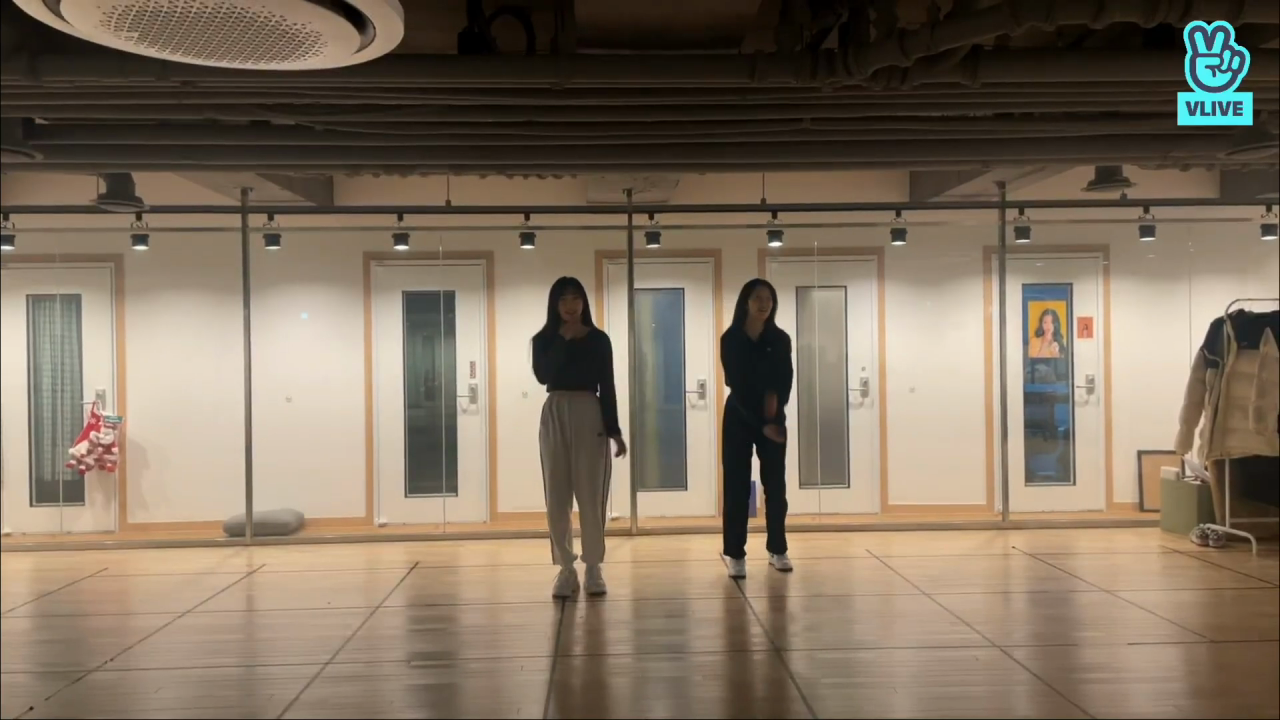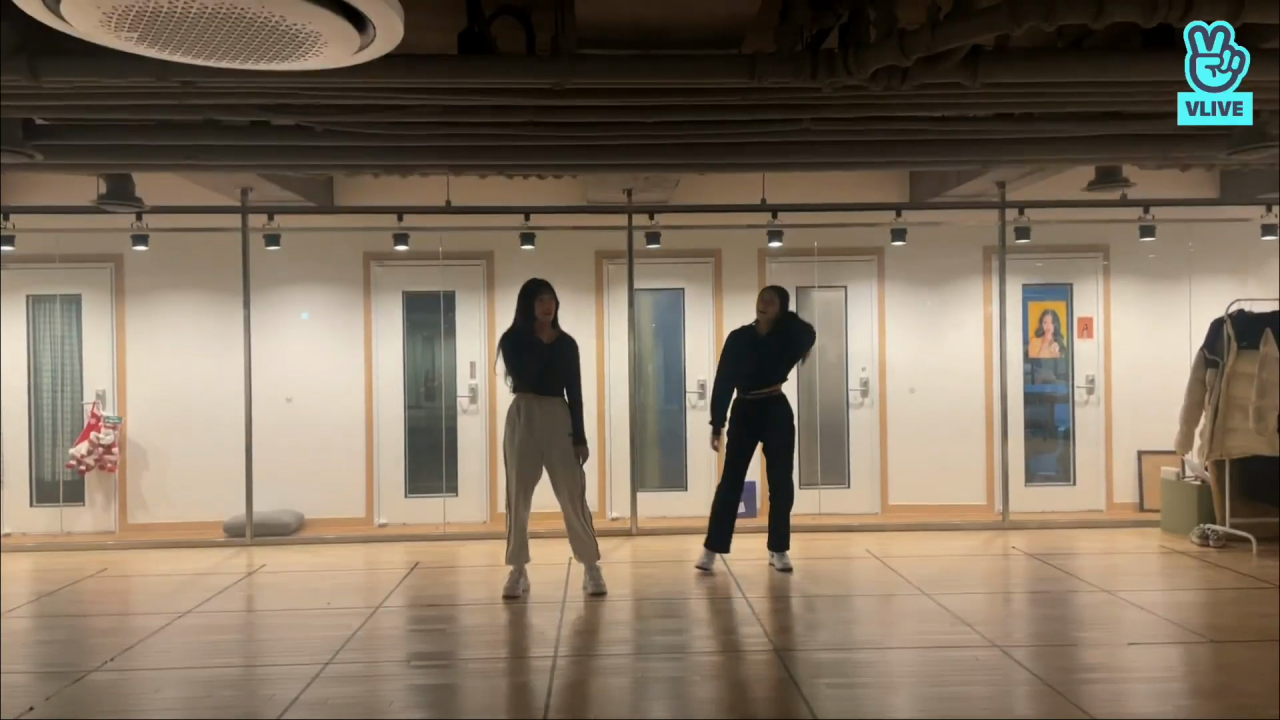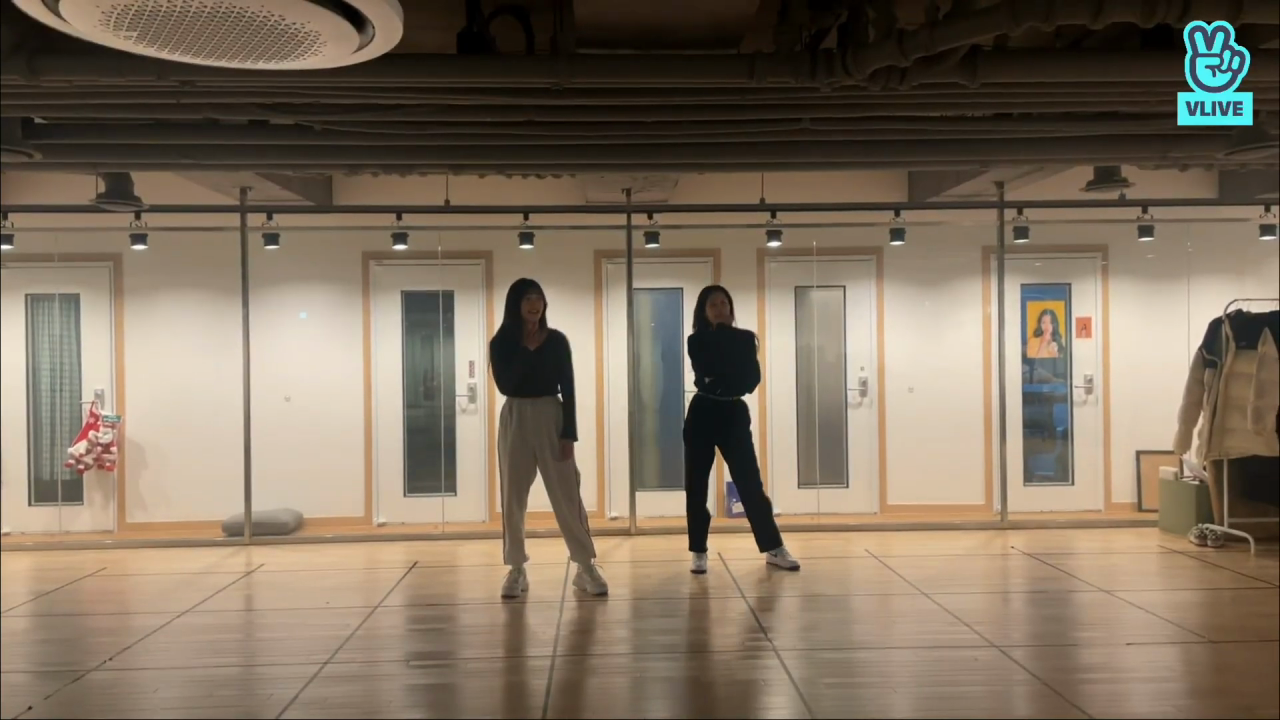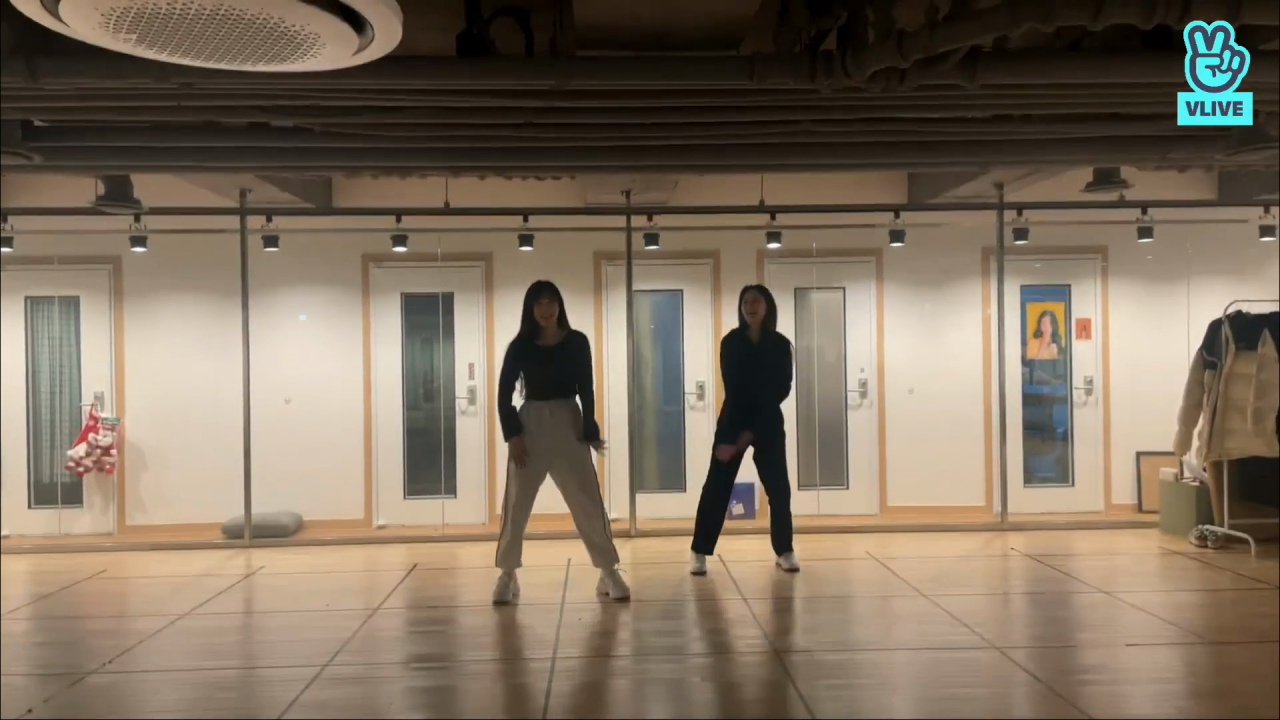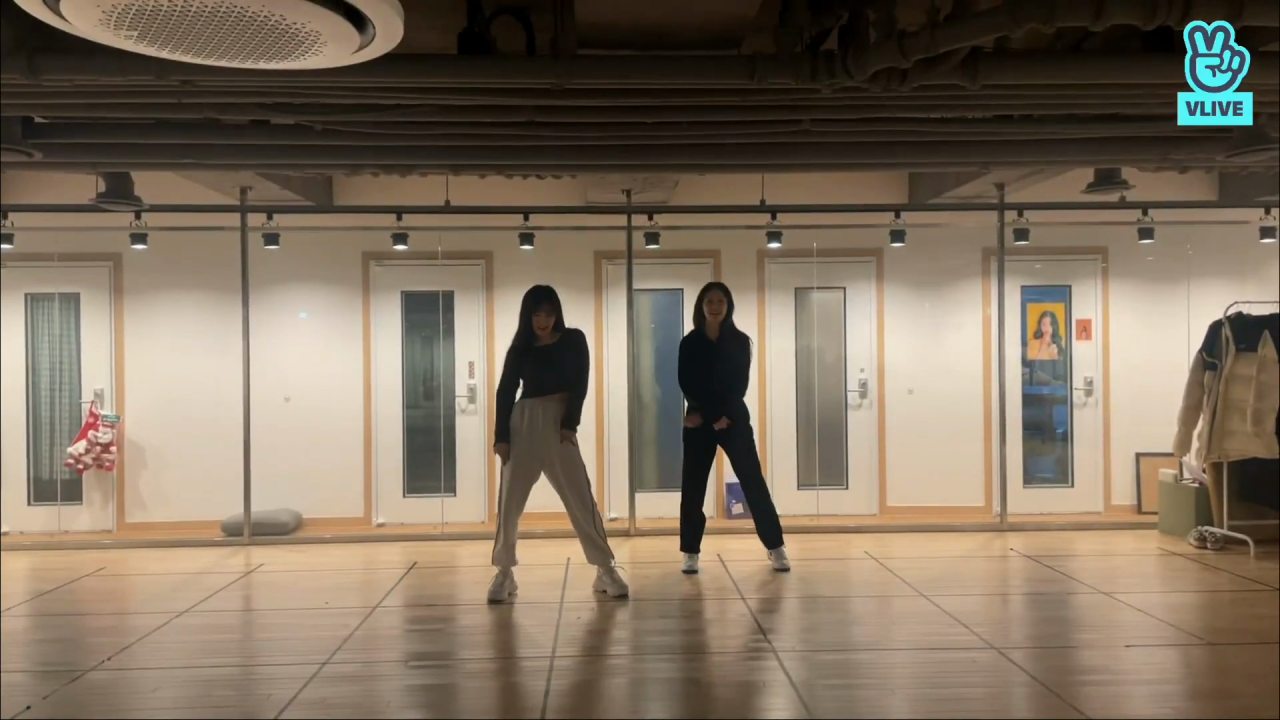
dt=1s
person 1, frame 1
left shoulder: (599, 339)
right shoulder: (545, 339)
left elbow: (607, 386)
right elbow: (542, 375)
left wrist: (614, 429)
right wrist: (563, 339)
left hip: (590, 414)
right hip: (555, 415)
left knee: (592, 495)
right knee: (557, 496)
left ankle: (593, 567)
right ankle: (565, 568)
person 1, frame 2
left shoulder: (567, 343)
right shoulder: (513, 340)
left elbow: (575, 392)
right elbow: (521, 376)
left wrist: (580, 438)
right wrist: (541, 344)
left hip: (558, 417)
right hip: (523, 417)
left knee: (573, 496)
right knee: (518, 497)
left ankle: (591, 567)
right ankle: (518, 570)
person 1, frame 3
left shoulder: (557, 341)
right shoulder: (502, 343)
left elbow: (568, 389)
right elbow: (504, 385)
left wrist: (569, 433)
right wrist: (526, 351)
left hip: (551, 417)
right hip: (515, 419)
left knee: (566, 494)
right knee: (513, 496)
left ankle: (585, 567)
right ankle: (516, 570)
person 1, frame 4
left shoulder: (577, 342)
right shoulder: (520, 346)
left elbow: (586, 388)
right elbow: (504, 394)
left wrist: (591, 430)
right wrist: (512, 435)
left hip: (568, 423)
right hip: (530, 426)
left knee: (588, 499)
right knee: (516, 502)
left ankle: (609, 571)
right ankle: (507, 575)
person 1, frame 5
left shoulder: (573, 340)
right shoulder: (520, 348)
left elbow: (580, 385)
right elbow: (505, 391)
left wrist: (569, 423)
right wrist: (501, 436)
left hip: (558, 421)
right hip: (523, 422)
left knee: (579, 497)
right knee: (510, 500)
left ankle: (605, 569)
right ankle: (504, 572)
person 2, frame 1
left shoulder: (780, 339)
right shoulder: (731, 339)
left elbow: (786, 380)
right elbow: (736, 385)
left wrist: (777, 398)
right wrist: (760, 423)
left hip: (772, 414)
right hip: (739, 415)
left knee: (775, 486)
right knee: (736, 488)
left ankle: (778, 550)
right ankle: (735, 554)
person 2, frame 2
left shoulder: (785, 339)
right shoulder: (738, 338)
left elbow: (808, 335)
right elbow: (723, 381)
left wrist: (785, 317)
right wrist: (716, 424)
left hip: (777, 412)
right hip: (744, 412)
left knee: (781, 484)
right knee: (730, 482)
left ankle: (778, 550)
right ankle: (712, 548)
person 2, frame 3
left shoulder: (745, 339)
right shoulder: (697, 341)
left elbow: (752, 380)
right elbow: (708, 369)
left wrist: (719, 383)
right wrist: (719, 331)
left hip: (734, 413)
right hip: (702, 414)
left knee: (750, 482)
right knee: (696, 485)
left ankle: (774, 549)
right ankle: (698, 552)
person 2, frame 4
left shoulder: (780, 344)
right shoulder: (731, 342)
left elbow: (781, 389)
right elbow: (732, 387)
left wrist: (752, 429)
right wrist: (728, 436)
left hip: (768, 420)
right hip: (733, 420)
left knee: (779, 488)
right knee: (717, 486)
left ankle: (784, 552)
right ankle: (700, 553)
person 2, frame 5
left shoulder: (739, 341)
right shoulder: (690, 343)
left elbow: (740, 384)
right elbow: (687, 386)
left wrist: (725, 414)
right wrist: (712, 414)
left hip: (734, 417)
right hip: (699, 418)
left knee: (754, 482)
right knee: (693, 487)
left ankle: (776, 547)
right ankle: (690, 552)
